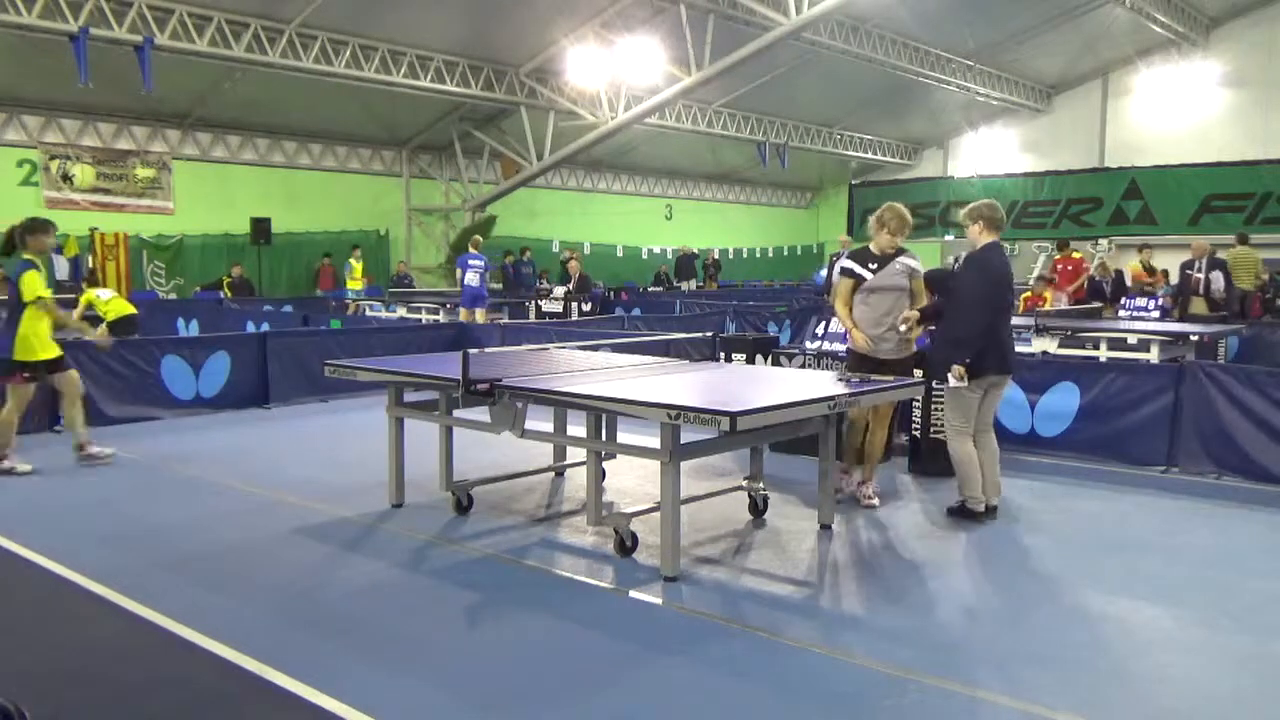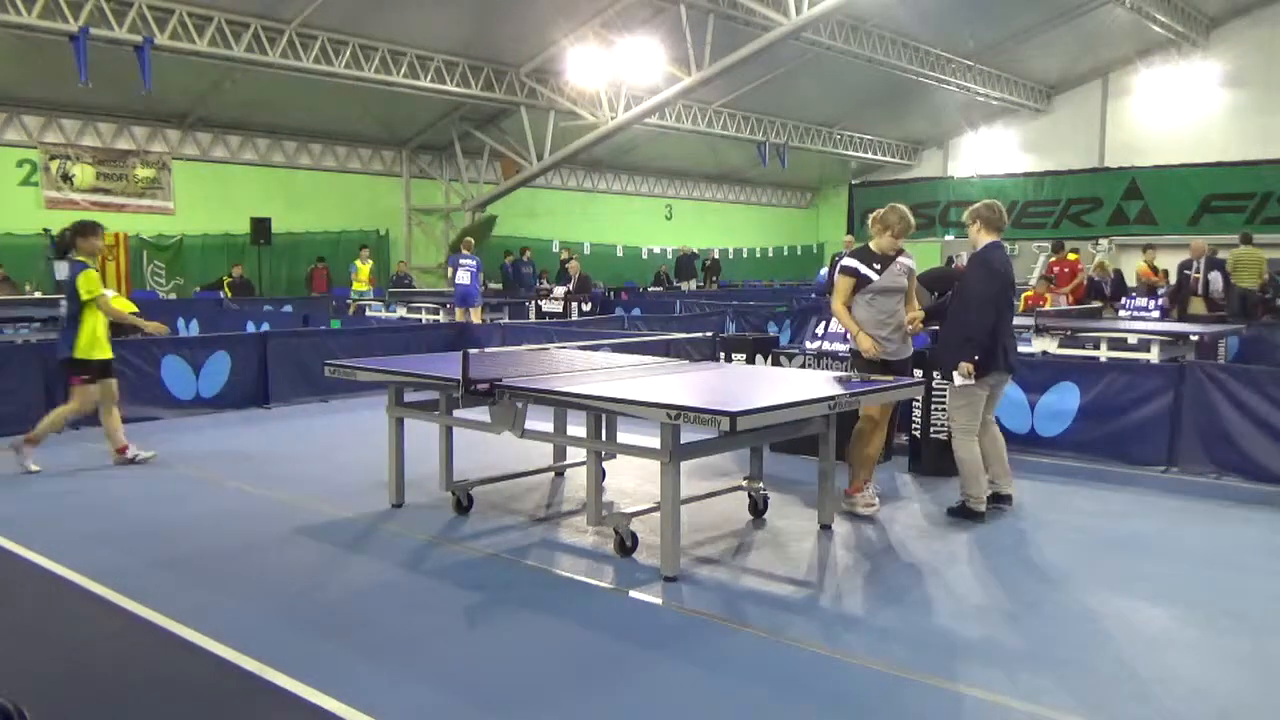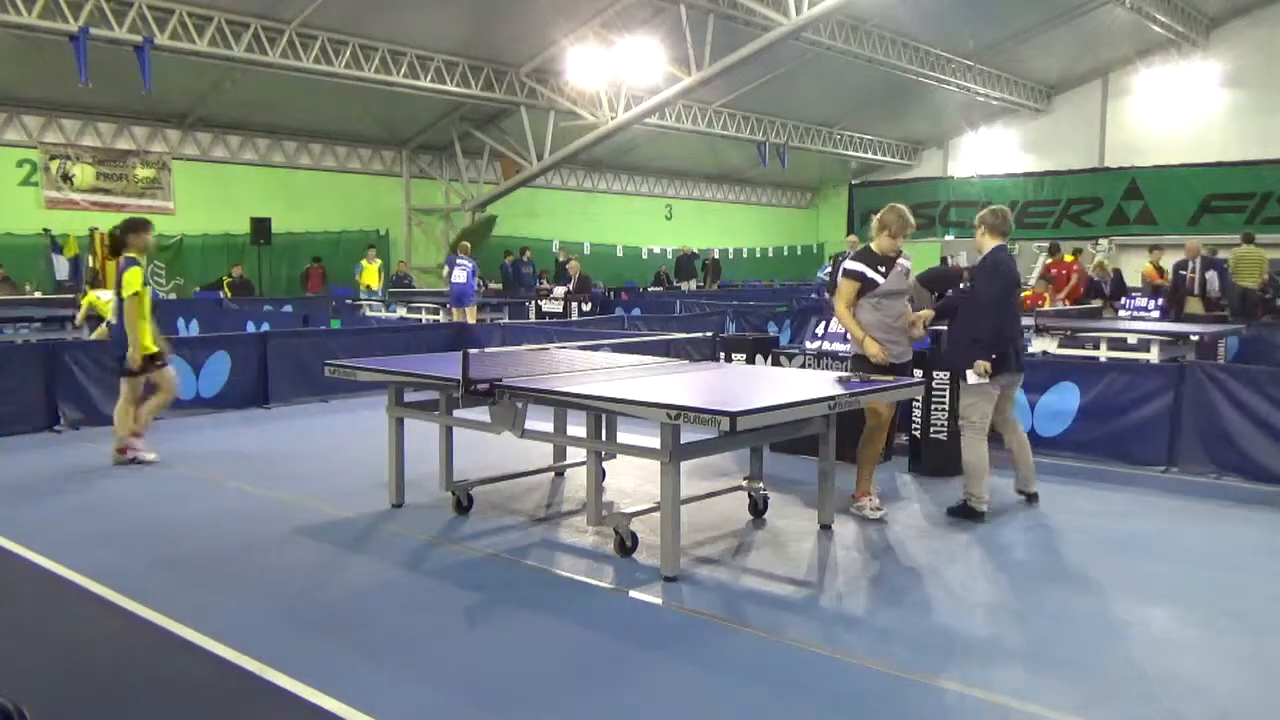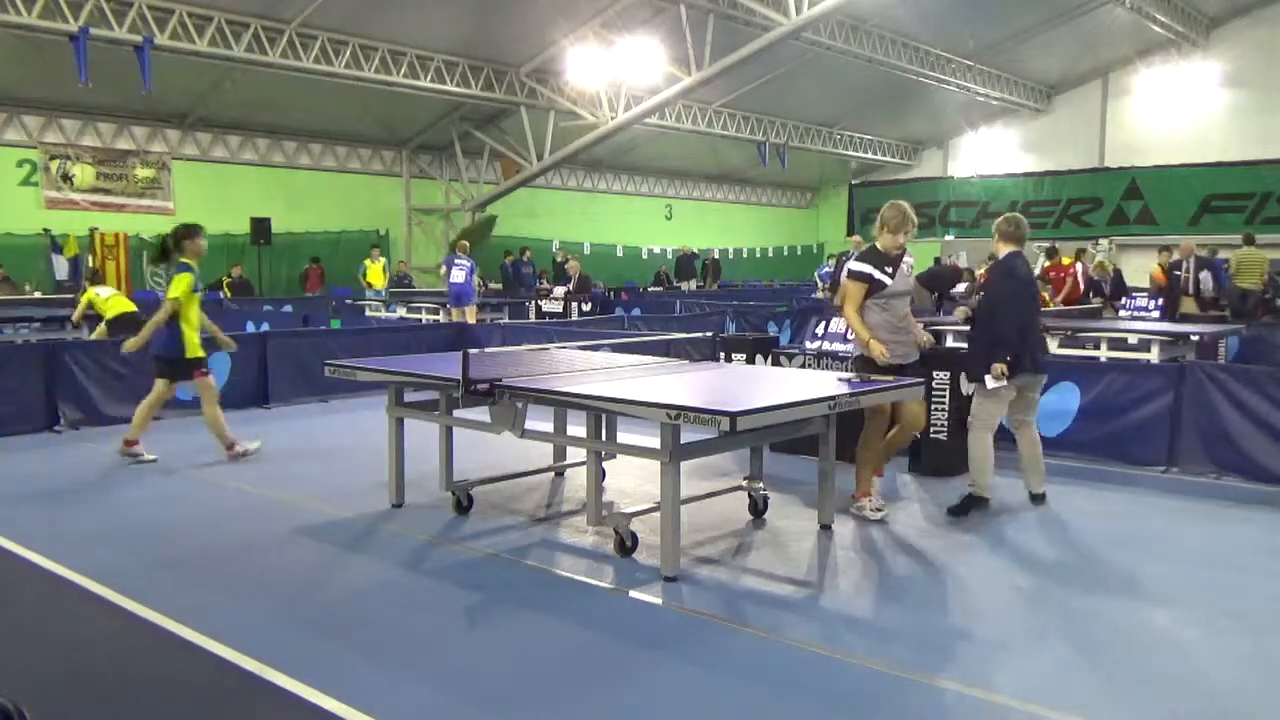
dt=0.2s
person 1, frame 1
left shoulder: (977, 262)
right shoulder: (1001, 263)
left elbow: (972, 315)
left wrist: (962, 359)
right wrist: (922, 313)
left hip: (974, 363)
right hip: (997, 360)
left knee: (959, 434)
right knee: (983, 430)
left ankle: (974, 504)
right ankle: (990, 499)
person 1, frame 2
left shoulder: (982, 261)
right shoulder: (1000, 260)
left elbow: (979, 313)
right elbow: (962, 301)
left wrist: (969, 355)
right wrist: (927, 314)
left hip: (978, 360)
right hip: (999, 358)
left knee: (964, 432)
right knee: (985, 423)
left ankle: (975, 503)
right ankle: (1001, 488)
person 1, frame 3
left shoulder: (991, 264)
right shoulder: (1006, 264)
left elbow: (991, 313)
right elbow: (972, 302)
left wrist: (984, 354)
right wrist: (935, 311)
left hip: (987, 360)
right hip: (1009, 359)
left knee: (974, 431)
right knee: (1008, 423)
left ankle: (975, 503)
right ankle: (1029, 486)
person 1, frame 4
left shoulder: (1002, 270)
right shoulder: (1026, 271)
left elbow: (1004, 316)
left wrist: (1000, 357)
right wrist: (973, 314)
left hip: (1010, 361)
right hip: (1033, 360)
left knee: (981, 427)
right knee: (1025, 424)
left ankle: (979, 492)
right ankle: (1037, 488)
person 2, frame 1
left shoulder: (908, 261)
right shoulder: (854, 260)
left elbow: (920, 302)
right elbow: (840, 303)
right wrist: (853, 330)
left hip: (897, 352)
right hip: (863, 351)
left knee: (882, 418)
right knee: (856, 415)
left ankle: (867, 481)
right ankle: (846, 472)
person 2, frame 2
left shoulder: (905, 261)
right shoulder: (854, 260)
right elbow: (837, 304)
left wrist: (915, 316)
right wrist: (859, 334)
left hip: (899, 352)
right hip: (867, 351)
left knee: (883, 419)
right knee: (870, 417)
left ankle: (866, 481)
right ankle: (854, 488)
person 2, frame 3
left shoulder: (902, 262)
right shoulder: (858, 262)
right elbow: (841, 308)
left wrist: (913, 322)
right wrist: (865, 340)
left hip: (900, 354)
right hip: (870, 355)
left knee: (885, 423)
right knee: (877, 420)
left ankle: (866, 482)
right ankle: (860, 495)
person 2, frame 4
left shoulder: (905, 260)
right shoulder: (864, 262)
right elbow: (850, 311)
left wrist: (917, 331)
right wrist: (870, 342)
left hip: (907, 355)
right hip: (875, 357)
left knee: (914, 422)
right knee: (877, 423)
left ankle: (872, 472)
right ankle: (861, 495)
person 3, frame 1
left shoulder: (32, 267)
right shoulder: (28, 271)
right elbow: (52, 310)
right wrist: (89, 331)
left hip: (45, 346)
right hip: (25, 349)
left knee: (74, 389)
left ankle: (83, 447)
person 3, frame 2
left shoulder: (80, 269)
right shoulder: (86, 271)
right elbow: (107, 309)
right wrist: (144, 324)
left hip: (95, 348)
right hip: (82, 349)
left knee: (109, 399)
right knee: (82, 405)
left ankle: (122, 450)
right ankle: (26, 444)
person 3, frame 3
left shoulder: (130, 265)
right shoulder: (134, 268)
right elbow: (130, 310)
left wrist: (156, 337)
right wrist: (134, 347)
left hip: (129, 341)
right hip: (136, 343)
left knee: (130, 397)
right knee: (169, 388)
left ankle: (123, 449)
right ankle: (135, 435)
person 3, frame 4
left shoulder: (188, 271)
right shoulder: (184, 274)
left elbow: (196, 312)
right elbow: (166, 310)
left wrist: (220, 335)
right wrist: (140, 337)
left hip: (172, 347)
right hip: (182, 347)
left knee: (159, 397)
right knee: (210, 396)
left ankle: (130, 444)
right ankle: (231, 446)
